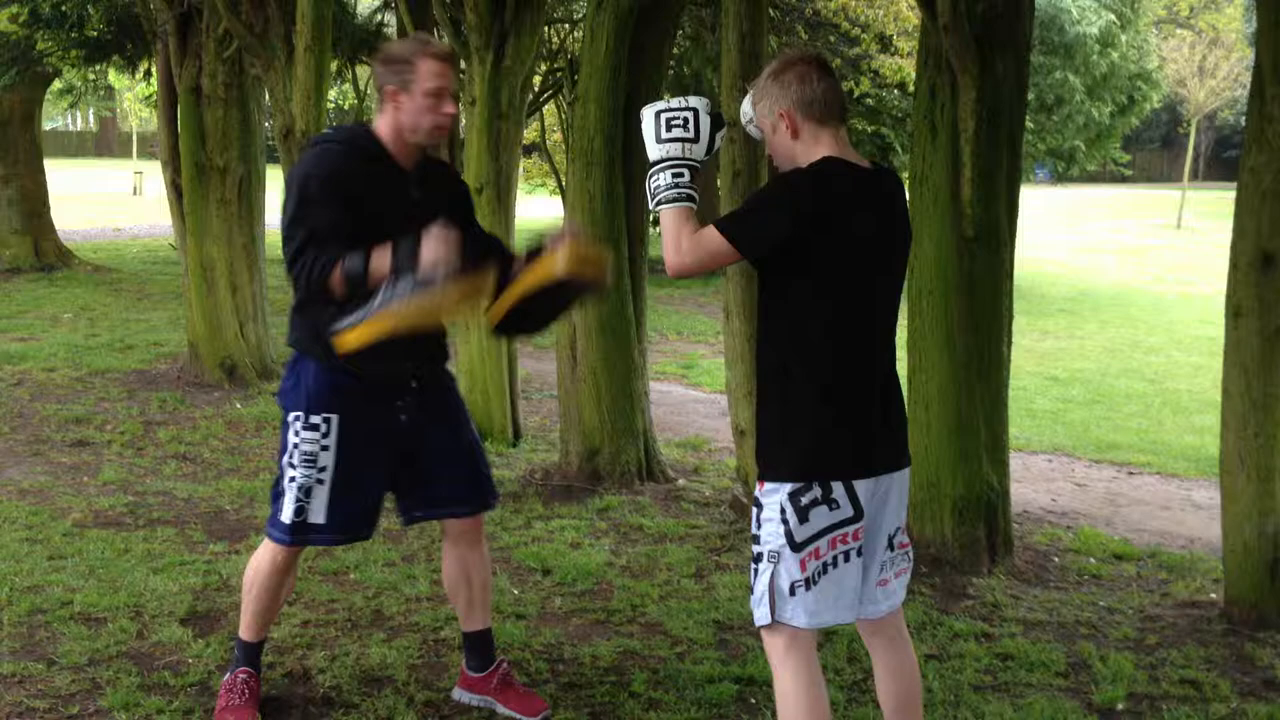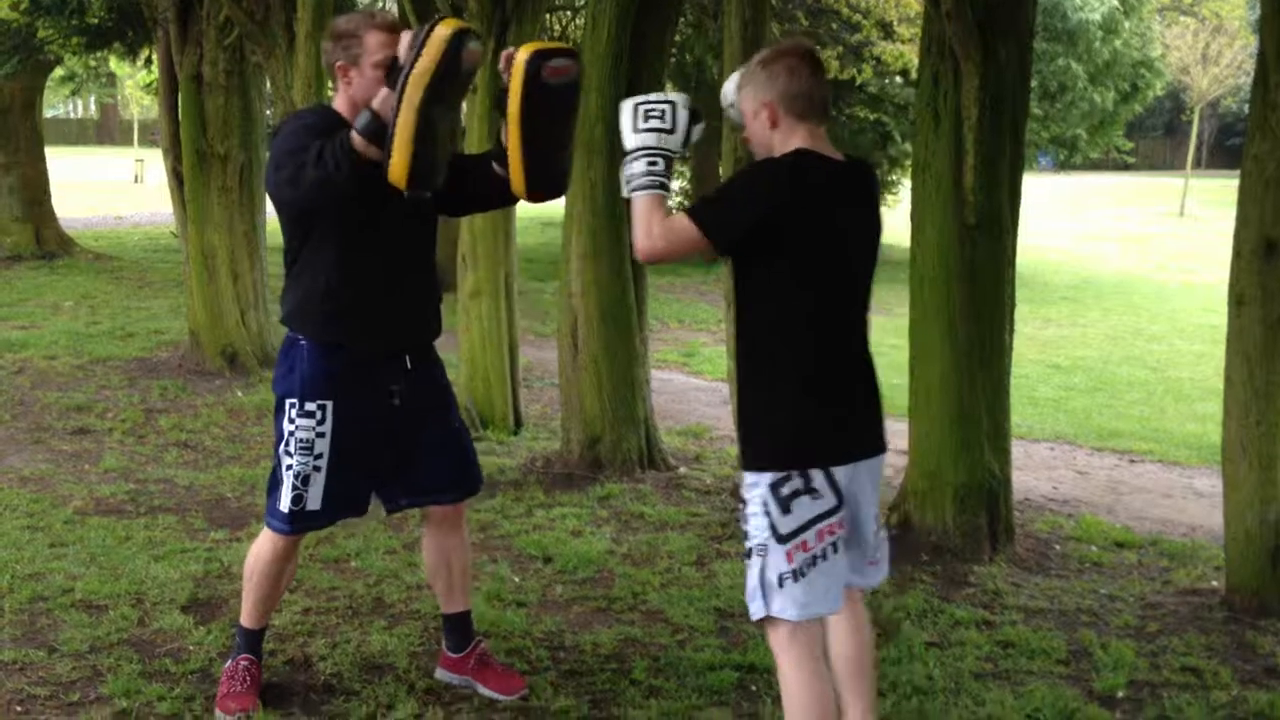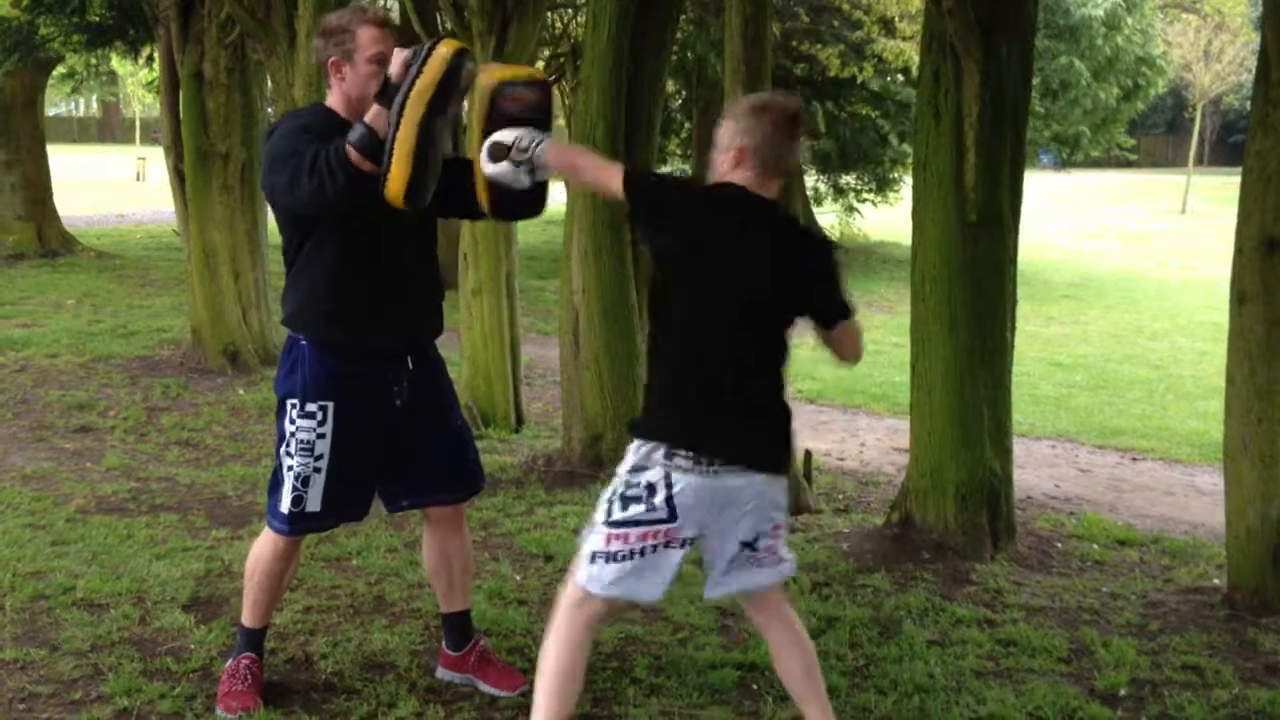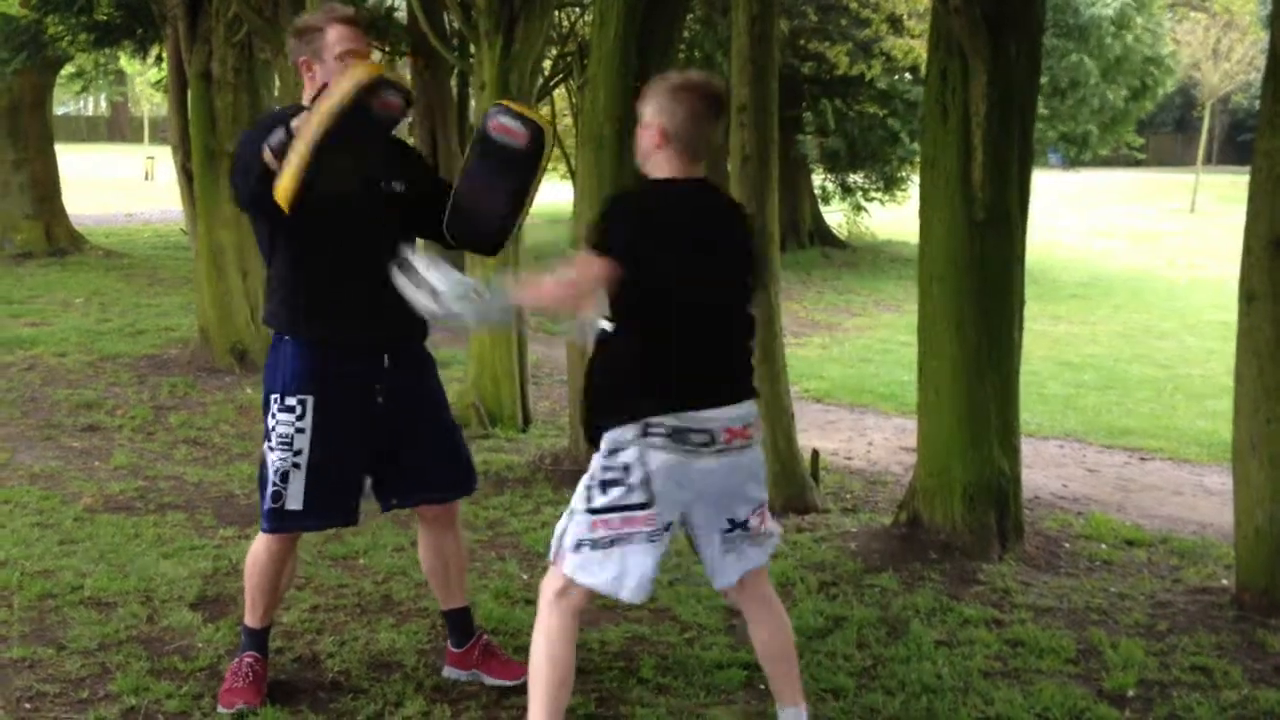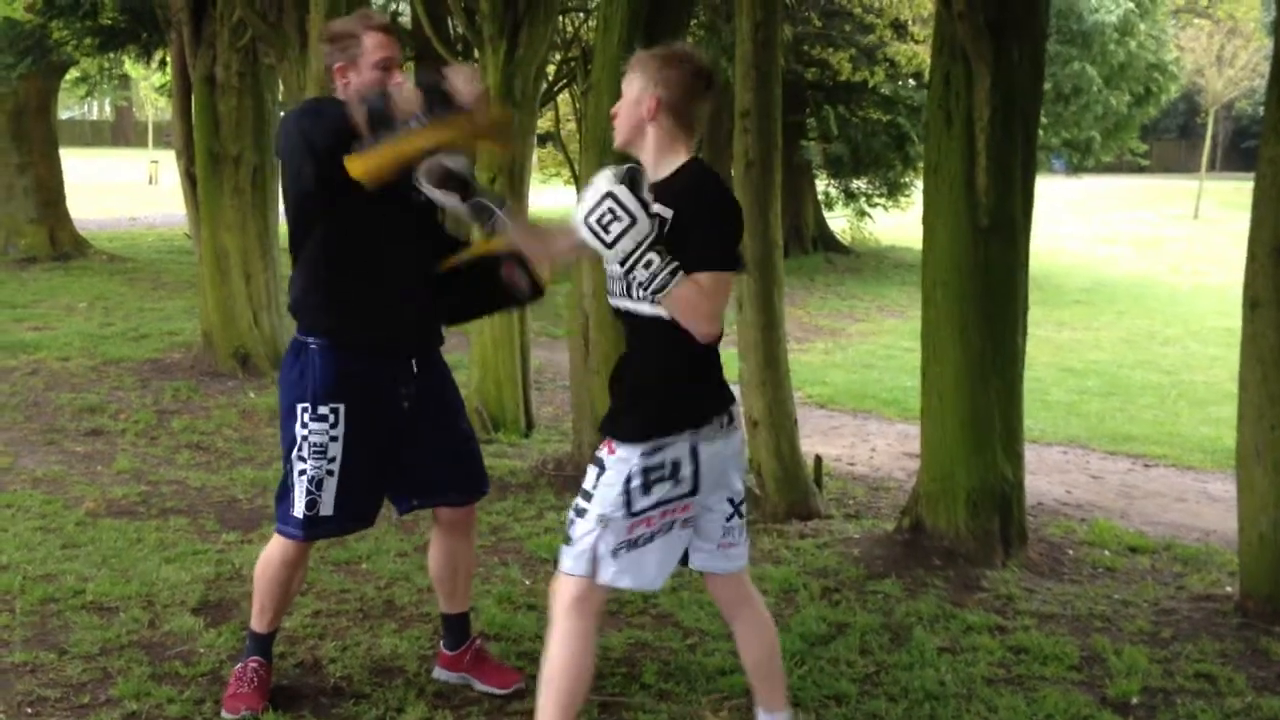
dt=0.4s
person 1, frame 1
left shoulder: (440, 182)
right shoulder: (330, 164)
left elbow: (481, 261)
right elbow: (309, 273)
right wrist: (403, 262)
left hip: (420, 378)
right hip: (335, 379)
left knee: (466, 516)
right knee: (289, 535)
person 1, frame 2
right shoulder: (301, 138)
left elbow: (495, 183)
right elbow: (333, 178)
right wrist: (396, 94)
left hip: (409, 359)
right hip: (326, 363)
left knee: (446, 503)
right knee: (289, 522)
left ankle: (460, 651)
right ankle: (244, 659)
person 1, frame 3
right shoulder: (297, 139)
left elbow: (477, 193)
right elbow: (324, 190)
right wrist: (391, 107)
left hip: (410, 358)
right hip: (328, 362)
left knee: (447, 502)
right knee: (290, 521)
left ankle: (461, 650)
right ankle: (246, 657)
person 1, frame 4
left shoulder: (388, 151)
right shoulder: (275, 139)
left elbow: (452, 222)
right elbow: (253, 182)
left hip: (399, 358)
right hip: (312, 362)
left knee: (440, 502)
right knee: (282, 523)
left ankle: (464, 644)
right ankle: (251, 656)
person 1, frame 5
right shoulder: (324, 129)
left elbow: (430, 248)
right elbow: (323, 128)
right wrist: (437, 94)
left hip: (415, 361)
right hip: (334, 363)
left knee: (456, 506)
right knee: (300, 529)
left ankle: (457, 648)
right ankle: (254, 661)
person 2, frame 1
left shoulder: (803, 194)
right shoulder: (885, 190)
left elbow: (682, 257)
left wrist: (672, 165)
left hip: (812, 458)
right hip: (880, 451)
left knee: (788, 634)
right knee: (882, 622)
person 2, frame 2
left shoulder: (770, 185)
right shoulder: (858, 183)
left elbow: (651, 242)
left wrist: (646, 153)
left hip: (791, 447)
right hip: (855, 437)
left knee: (789, 629)
right knee: (843, 598)
person 2, frame 3
left shoulder: (687, 203)
right shoulder: (806, 247)
left elbow: (587, 168)
right elbow: (848, 348)
left wrist: (528, 149)
left hip: (675, 456)
right hip: (758, 461)
left knee: (577, 606)
right knee: (768, 602)
person 2, frame 4
left shoulder: (639, 209)
right shoulder: (730, 218)
left elbow: (573, 290)
left hip: (650, 438)
right hip: (731, 432)
left knee: (561, 595)
right knee: (752, 584)
person 2, frame 5
left shoulder: (700, 195)
right shoulder: (651, 192)
left elbow: (707, 319)
right elbow: (579, 242)
left wrist: (635, 252)
left hip: (659, 435)
right hip: (707, 428)
left knee: (575, 596)
right knee: (731, 586)
